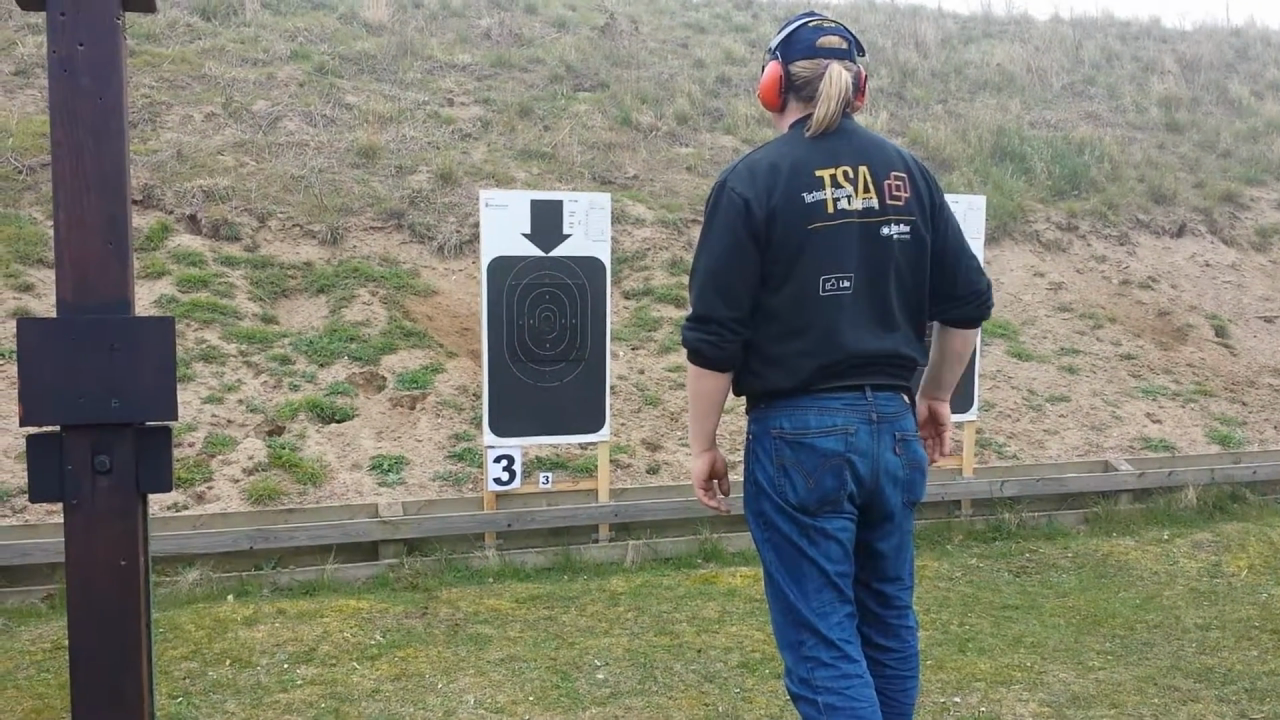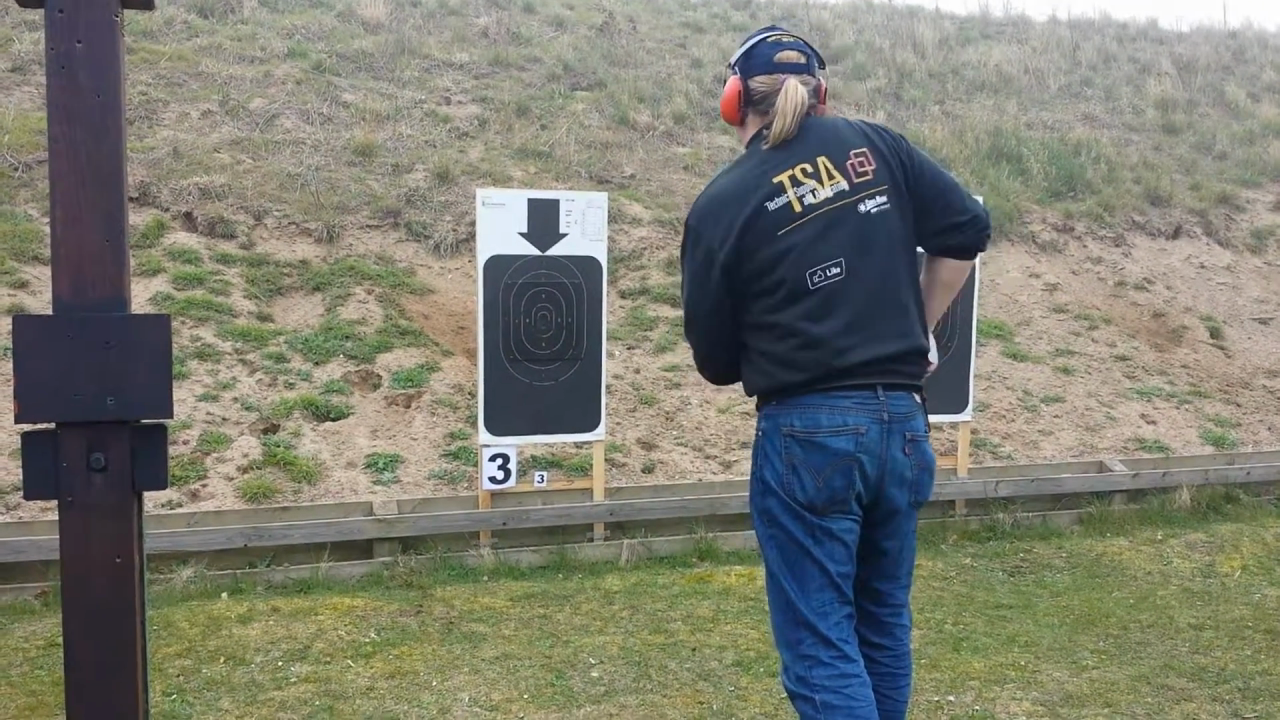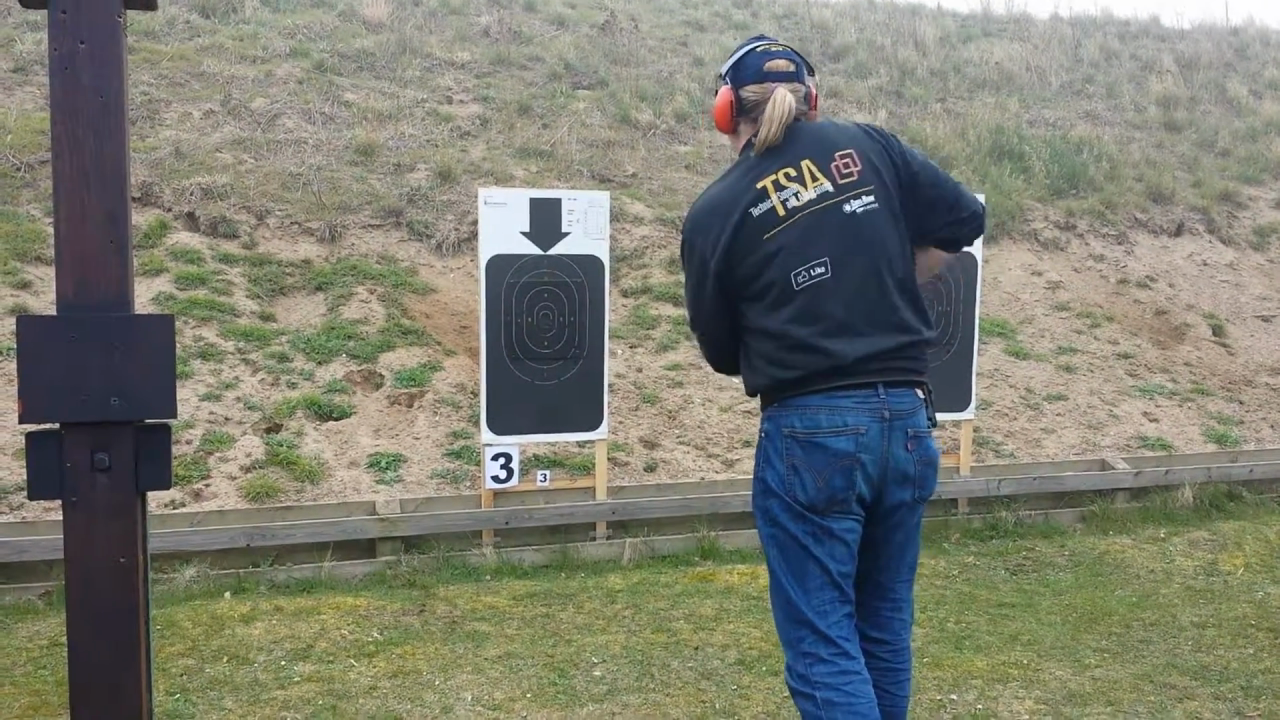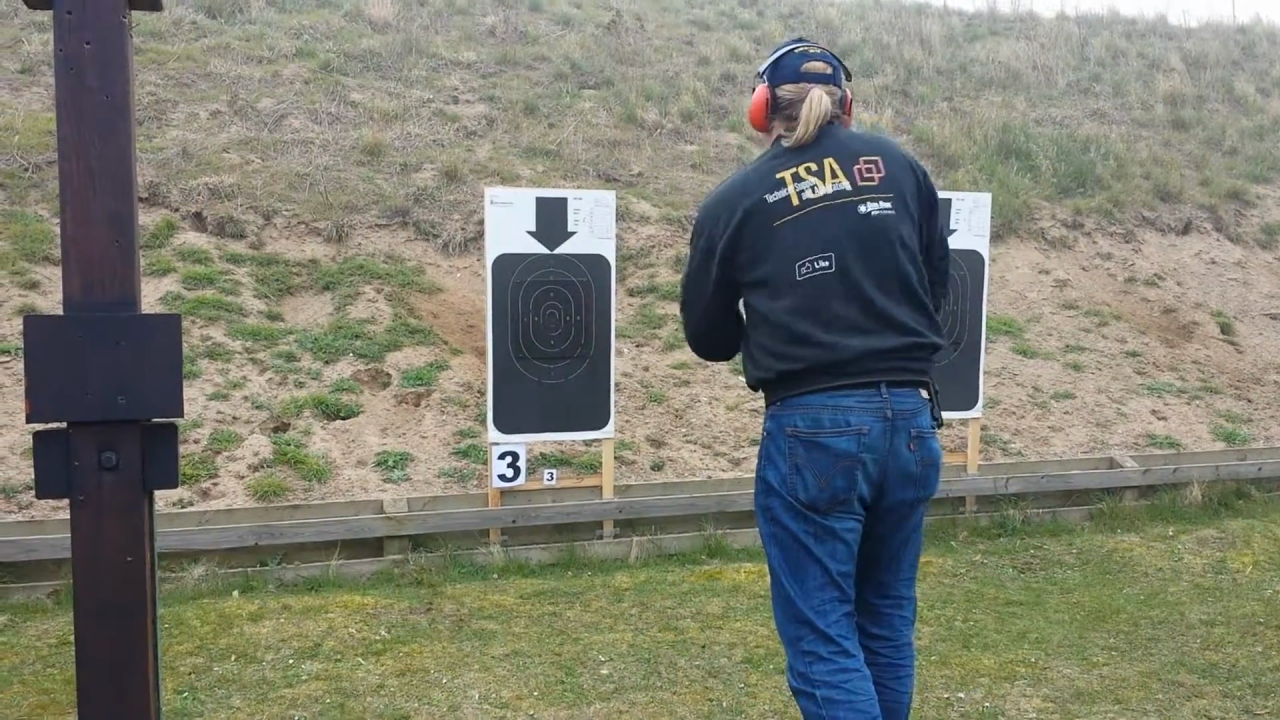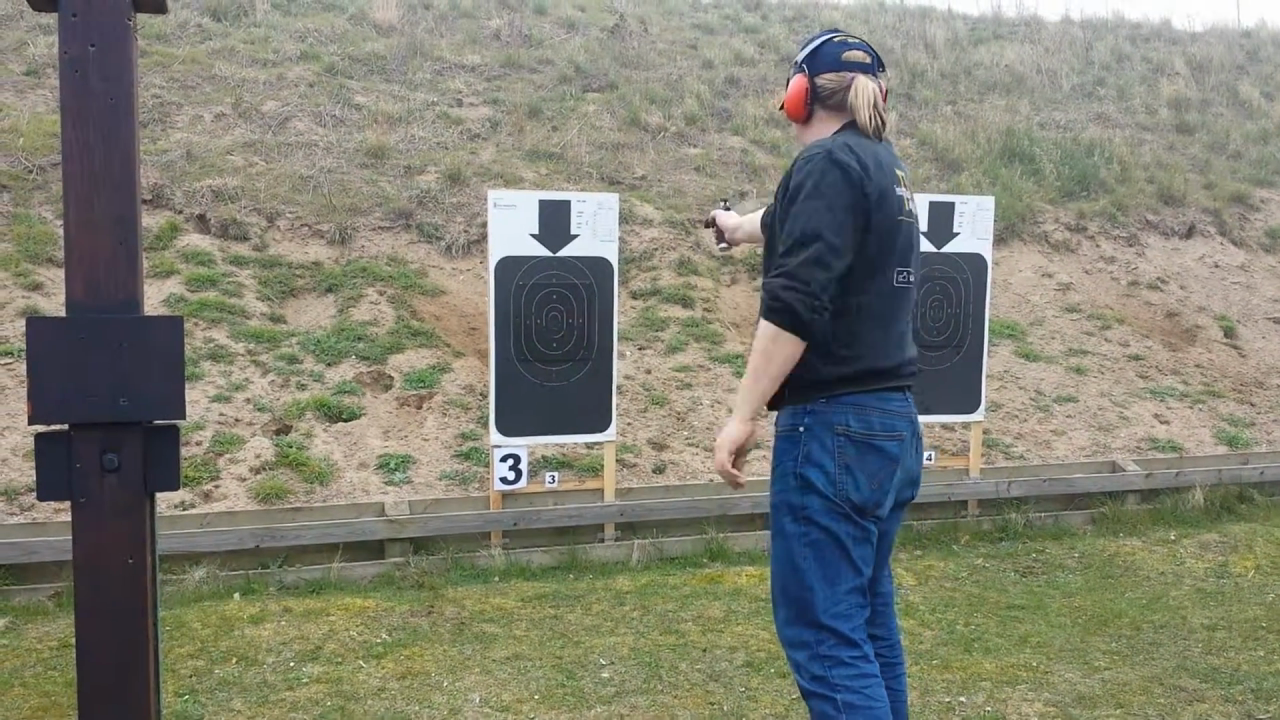
dt=0.5s
person 1, frame 1
left shoulder: (752, 180)
right shoulder: (907, 174)
left elbow: (714, 335)
right elbow: (966, 304)
left wrist: (702, 443)
right wrist: (935, 396)
left hip: (798, 435)
right hip: (891, 429)
left knee: (821, 641)
right knee: (888, 620)
person 1, frame 2
left shoulder: (720, 205)
right shoulder: (876, 146)
left elbow: (716, 361)
right elbow: (965, 232)
left hip: (807, 435)
right hip: (901, 425)
left knee: (820, 641)
right knee: (884, 622)
person 1, frame 3
left shoulder: (714, 212)
right shoulder: (865, 146)
left elbow: (722, 350)
right elbow: (963, 220)
left hip: (809, 434)
right hip: (904, 422)
left knee: (821, 638)
right knee: (884, 624)
person 1, frame 4
left shoulder: (734, 200)
right shoulder: (894, 163)
left elbow: (708, 335)
right elbow: (936, 285)
left hip: (812, 430)
right hip: (908, 422)
left knee: (820, 634)
right knee: (885, 619)
person 1, frame 5
left shoulder: (829, 163)
right shoulder: (884, 169)
left elbow: (796, 300)
left wrist: (743, 413)
right wrist: (744, 225)
left hip: (833, 428)
right hip: (892, 425)
left knee: (825, 632)
right knee: (868, 617)
